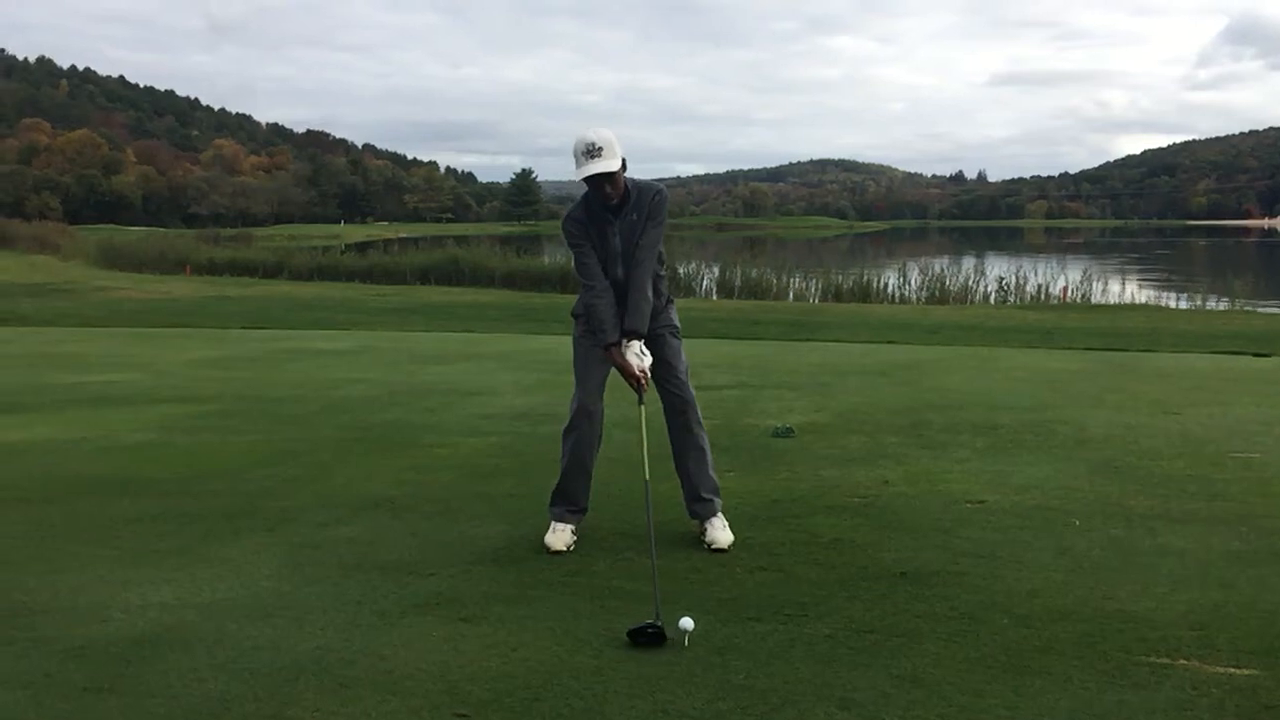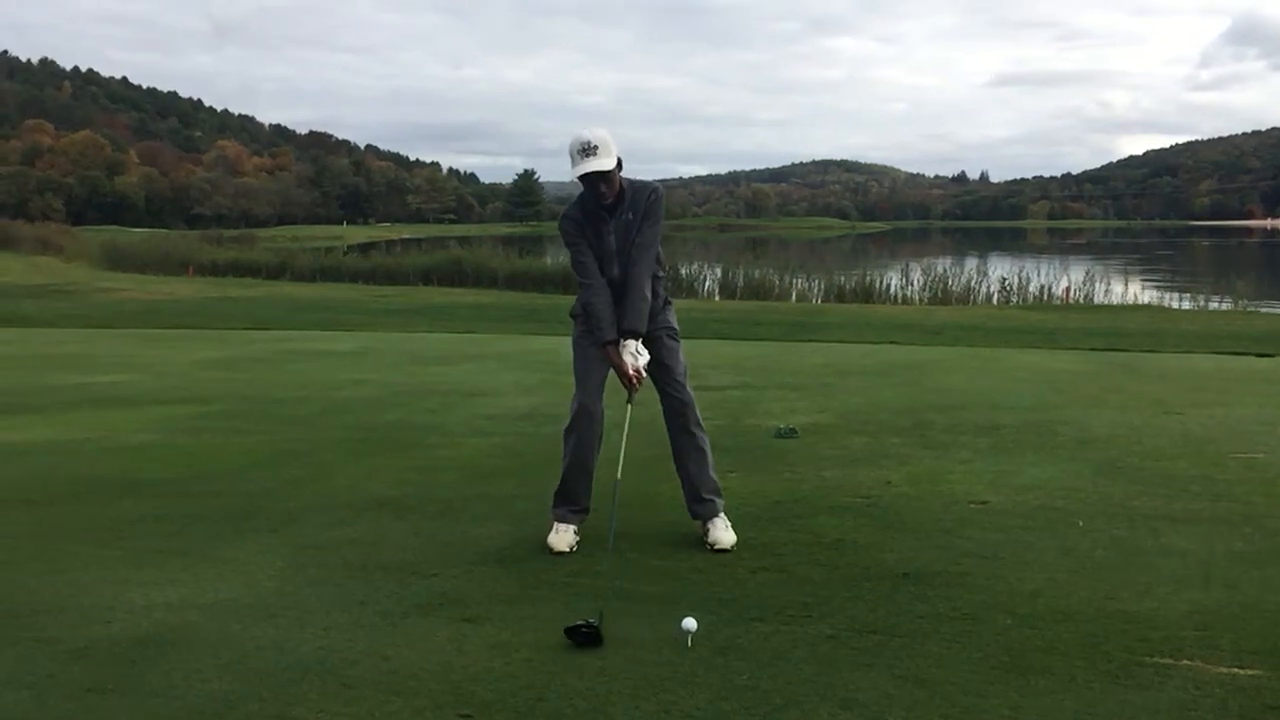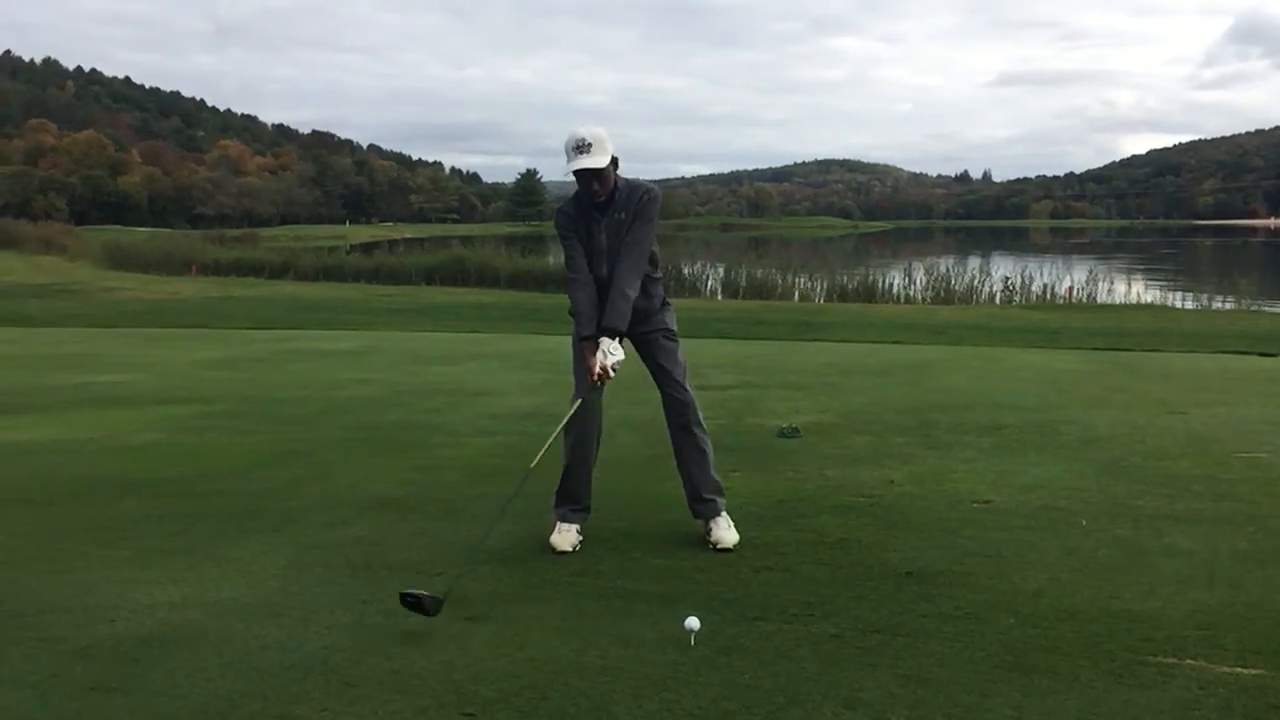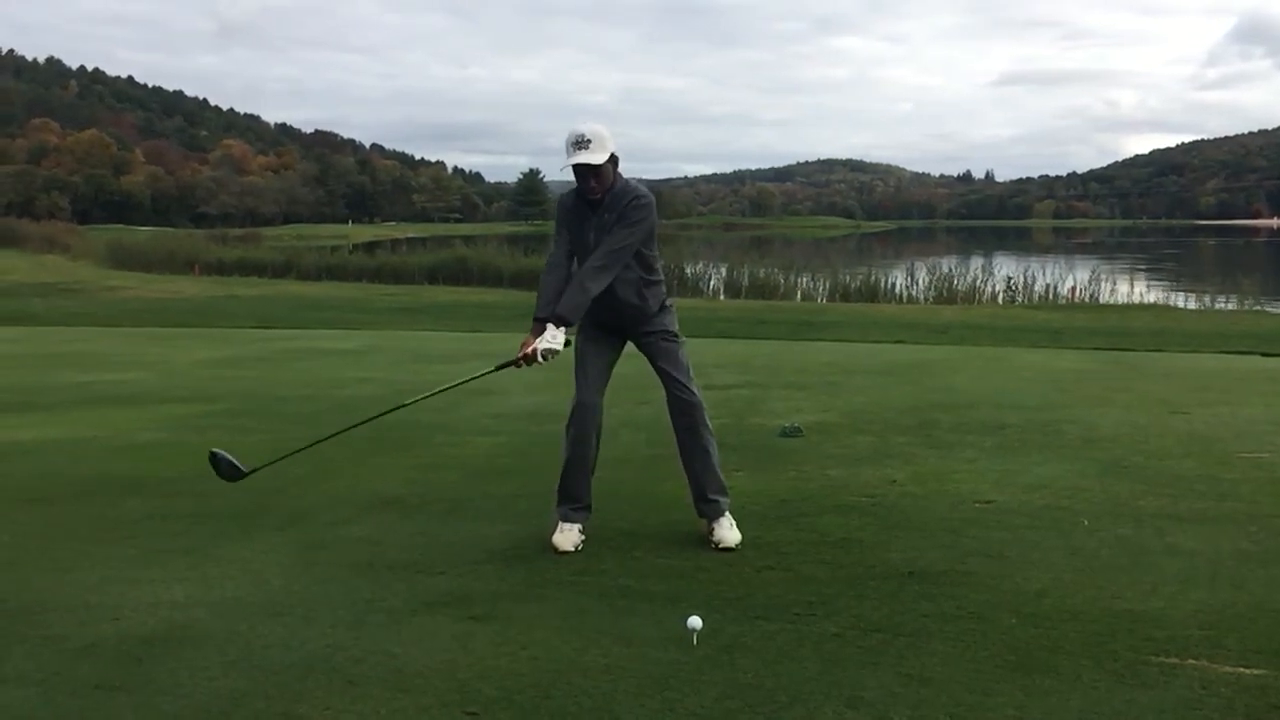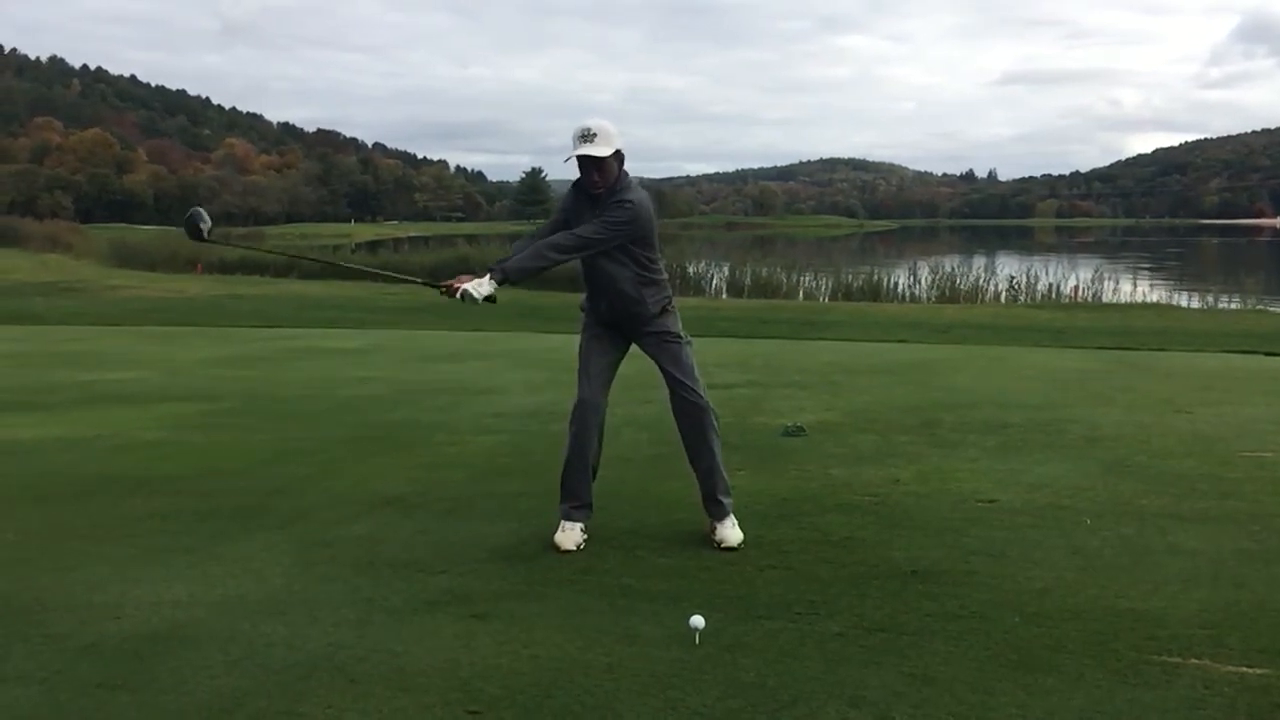
dt=1s
person 1, frame 1
left shoulder: (653, 197)
right shoulder: (576, 220)
left elbow: (643, 269)
right elbow: (596, 286)
left wrist: (635, 340)
right wrist: (615, 351)
left hip: (653, 312)
right hip: (597, 318)
left knee: (682, 402)
right knee: (585, 406)
left ankle: (709, 510)
right ankle: (565, 513)
person 1, frame 2
left shoulder: (649, 196)
right shoulder: (573, 218)
left elbow: (641, 268)
right elbow: (592, 284)
left wrist: (633, 339)
right wrist: (612, 351)
left hip: (650, 311)
right hip: (596, 316)
left knee: (681, 402)
right knee: (586, 406)
left ankle: (710, 510)
right ankle: (567, 513)
person 1, frame 3
left shoulder: (644, 197)
right shoulder: (568, 214)
left elbow: (631, 268)
right elbow: (580, 279)
left wrist: (612, 337)
right wrist: (589, 345)
left hip: (647, 310)
right hip: (593, 315)
left knee: (680, 399)
right knee: (585, 403)
left ankle: (712, 509)
right ankle: (570, 513)
person 1, frame 4
left shoulder: (639, 201)
right shoulder: (568, 205)
left elbow: (600, 267)
right elbow: (558, 265)
left wrist: (558, 325)
right wrist: (539, 324)
left hip: (650, 312)
right hip: (598, 318)
left knee: (686, 399)
right knee: (585, 405)
left ankle: (716, 510)
right ankle: (572, 514)
person 1, frame 5
left shoulder: (632, 206)
right shoulder: (579, 195)
left elbow: (563, 247)
right elbow: (542, 236)
left wrist: (492, 278)
right wrist: (490, 274)
left hip: (653, 314)
right hip: (603, 317)
left knee: (692, 400)
right knee: (587, 405)
left ankle: (721, 511)
right ankle: (574, 513)
